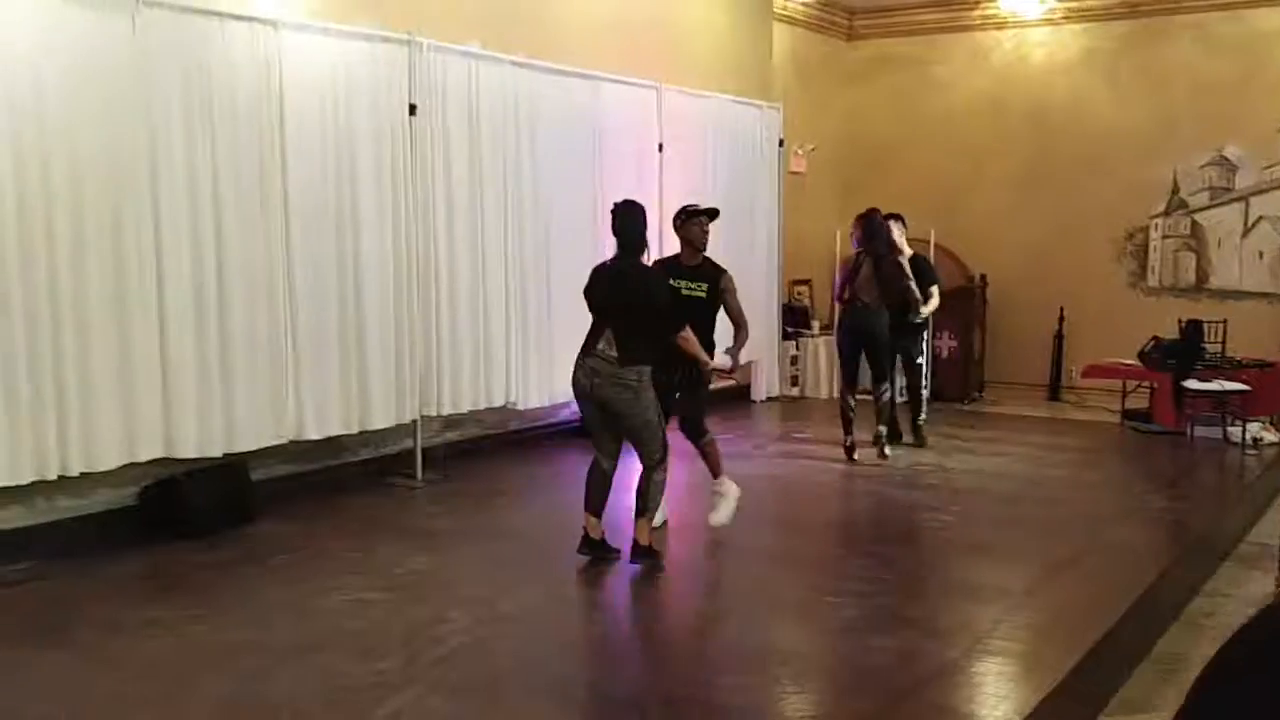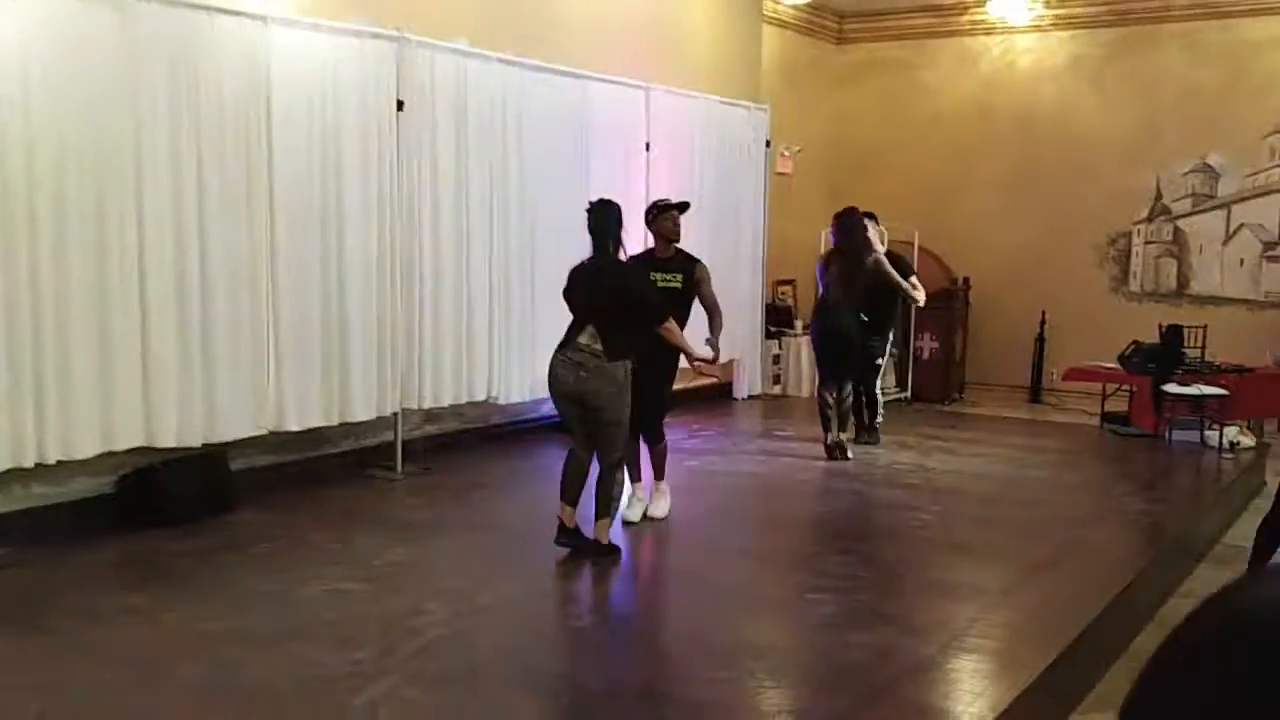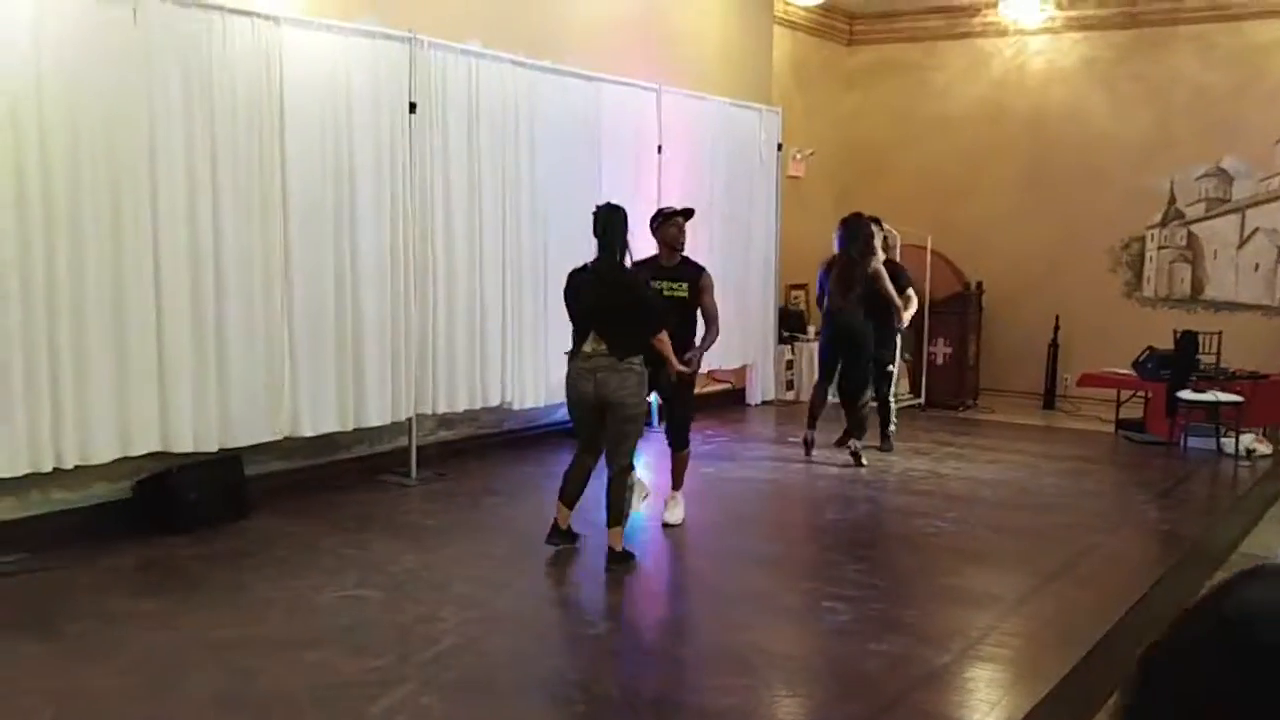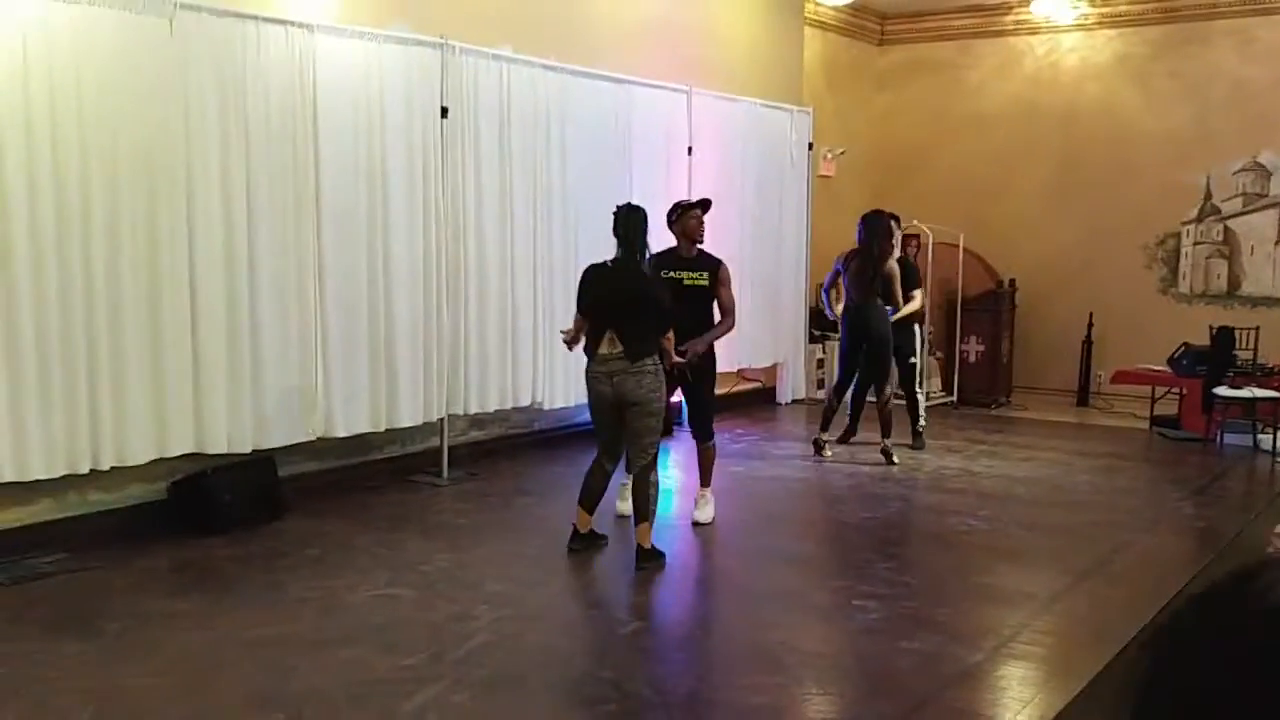
dt=0.2s
person 1, frame 1
left shoulder: (599, 276)
right shoulder: (651, 281)
right elbow: (677, 331)
right wrist: (706, 362)
left hip: (587, 373)
right hip: (627, 380)
left knee: (605, 454)
right knee: (654, 459)
left ankle: (592, 537)
right ankle: (642, 543)
person 1, frame 2
left shoulder: (577, 275)
right shoulder: (629, 277)
right elbow: (662, 323)
right wrist: (691, 353)
left hip: (565, 369)
right hip: (607, 375)
left knee: (581, 446)
right knee: (612, 459)
left ankle: (567, 526)
right ankle: (602, 540)
person 1, frame 3
left shoulder: (576, 279)
right shoulder: (632, 283)
right elbow: (657, 332)
right wrist: (673, 364)
left hip: (581, 375)
right hip: (624, 378)
left knee: (586, 451)
right knee: (621, 464)
left ankle: (560, 526)
right ankle: (616, 549)
person 1, frame 4
left shoulder: (592, 276)
right shoulder: (649, 285)
right elbow: (665, 333)
left wrist: (573, 338)
right wrist: (671, 358)
left hip: (600, 376)
right hip: (641, 379)
left knee: (607, 455)
right knee: (644, 463)
left ankle: (581, 531)
right ankle: (645, 547)
person 2, frame 1
left shoulder: (719, 277)
right shoulder: (660, 269)
left elbow: (740, 324)
left wrist: (735, 350)
left hip: (697, 362)
right hip: (662, 360)
left knee: (690, 423)
left ankle: (723, 486)
right ankle: (657, 500)
person 2, frame 2
left shoulder: (693, 268)
right shoulder: (634, 265)
left elbow: (714, 311)
left wrist: (714, 339)
left hip: (664, 354)
left knee: (650, 425)
right knee: (628, 425)
left ankle: (661, 487)
right ankle: (638, 491)
person 2, frame 3
left shoulder: (698, 276)
right shoulder: (638, 272)
left elbow: (712, 323)
left wrist: (699, 351)
left hip: (679, 363)
left knee: (678, 433)
left ankle: (675, 496)
person 2, frame 4
left shoulder: (716, 268)
right shoulder: (656, 264)
left elbow: (729, 318)
left wrist: (704, 341)
left hip: (698, 357)
left knee: (702, 428)
left ankle: (705, 495)
right ankle: (632, 485)
person 3, frame 1
left shoulder: (852, 261)
right shoulder: (894, 261)
left elbow: (840, 297)
right elbow: (915, 298)
right wrist: (918, 312)
left hip: (852, 321)
right hip: (877, 321)
left knee: (848, 382)
right knee: (881, 380)
left ankle: (849, 441)
right ankle: (882, 431)
person 3, frame 2
left shoulder: (826, 258)
right shoulder: (871, 259)
left elbow: (824, 291)
right elbow: (903, 287)
left hip: (824, 318)
right hip: (848, 320)
left knee: (826, 379)
right knee: (845, 380)
left ankle: (829, 438)
right ankle: (841, 437)
person 3, frame 3
left shoulder: (830, 264)
right shoulder: (871, 265)
left elbow: (820, 300)
right elbow: (894, 301)
right wrist: (900, 317)
left hip: (832, 324)
right hip: (859, 325)
left knee: (823, 380)
right knee: (861, 385)
left ankle: (810, 434)
right ankle: (855, 445)
person 3, frame 4
left shoulder: (846, 258)
right shoulder: (888, 264)
left elbow: (826, 289)
right elbow: (898, 304)
left wrist: (830, 310)
right wrist: (891, 315)
left hip: (851, 321)
right hip: (876, 321)
left knee: (843, 380)
right knee: (881, 384)
left ankle: (821, 438)
right ankle: (886, 444)
person 4, frame 1
left shoulder: (921, 263)
left elbow: (935, 297)
left wrist: (926, 310)
left hip: (913, 332)
right hip: (886, 331)
left knee: (916, 384)
left ankle: (917, 427)
right ankle: (893, 430)
person 4, frame 2
left shoulder: (894, 260)
left elbow: (915, 286)
left wrist: (919, 295)
left hip: (881, 331)
left knee: (871, 383)
right knee: (854, 380)
left ankle: (874, 427)
right ankle: (861, 426)
person 4, frame 3
left shoulder: (894, 269)
left elbow: (911, 298)
left wrist: (907, 314)
left hip: (887, 337)
left knee: (884, 389)
left ankle: (887, 435)
person 4, frame 4
left shoulder: (907, 266)
left elbow: (917, 301)
left wrist: (896, 314)
left hip: (905, 331)
left knee: (911, 384)
right knee: (862, 381)
left ankle: (918, 432)
right ankle: (851, 427)
